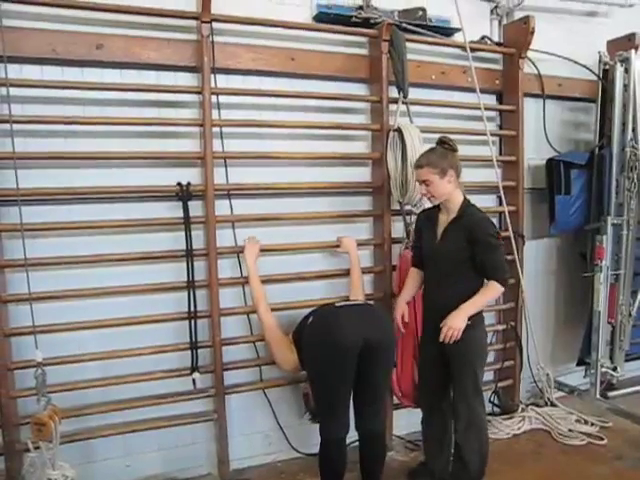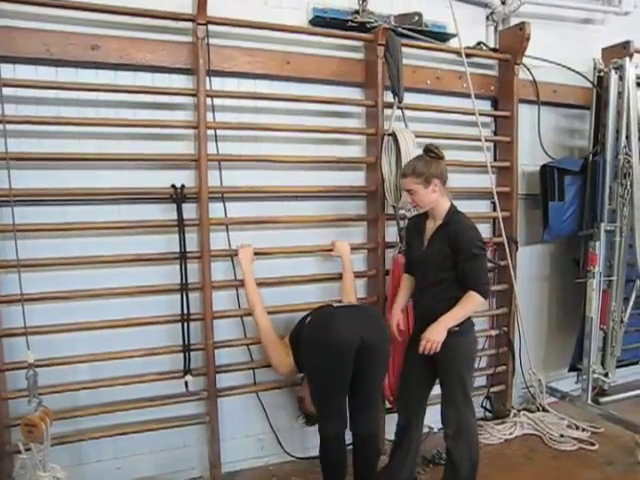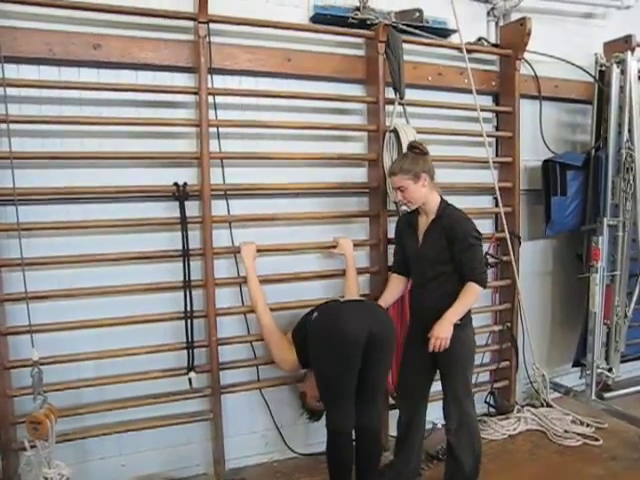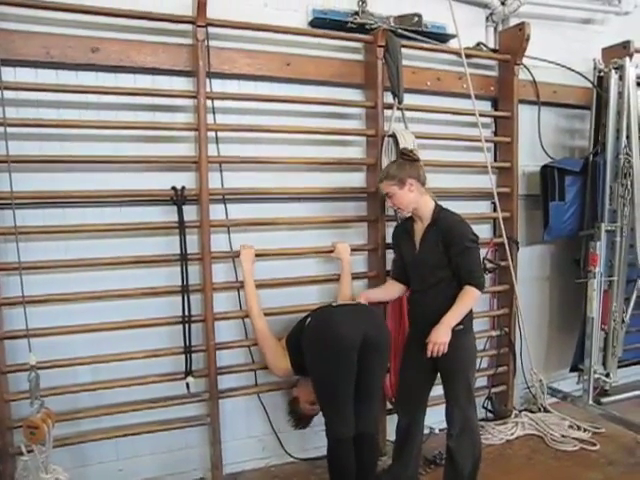
dt=0.7s
person 1, frame 1
left shoulder: (477, 223)
right shoulder: (425, 220)
left elbow: (498, 280)
left wrist: (463, 312)
right wrist: (403, 299)
left hip: (465, 328)
right hip: (433, 324)
left knee: (466, 403)
right knee: (431, 399)
person 1, frame 2
left shoulder: (463, 231)
right shoulder: (414, 226)
left elbow: (479, 292)
left wrist: (443, 325)
right wrist: (398, 306)
left hip: (455, 335)
right hip: (421, 330)
left knee: (456, 412)
right knee: (408, 403)
person 1, frame 3
left shoulder: (457, 223)
right shoulder: (405, 224)
left elbow: (476, 280)
left wrist: (448, 321)
right wrist: (380, 305)
left hip: (454, 329)
right hip: (418, 326)
left knee: (457, 405)
right knee: (409, 398)
person 1, frame 4
left shoulder: (453, 226)
right shoulder: (402, 231)
left elbow: (474, 284)
left wrist: (445, 326)
right wrist: (370, 295)
left hip: (454, 333)
right hip: (418, 331)
left knee: (459, 412)
right knee: (407, 405)
person 2, frame 1
left shoulder: (291, 357)
left elbow: (262, 309)
right elbow: (358, 297)
left wrist: (251, 262)
right wrist: (353, 253)
left hip: (330, 333)
right hip: (377, 322)
left knee: (333, 431)
right knee: (373, 426)
person 2, frame 2
left shoulder: (288, 362)
left elbow: (258, 311)
right elbow: (350, 302)
left wrist: (246, 266)
right wrist: (346, 256)
left hip: (328, 334)
right hip: (372, 322)
left knee: (332, 430)
right knee: (367, 427)
person 2, frame 3
left shoulder: (290, 358)
left elbow: (261, 308)
right elbow: (352, 298)
left wrist: (249, 263)
right wrist: (349, 255)
left hip: (335, 328)
right hip: (378, 318)
left knee: (340, 425)
right knee: (370, 422)
person 2, frame 4
left shoulder: (283, 364)
left elbow: (256, 315)
right elbow: (345, 301)
left wrist: (247, 267)
right wrist: (345, 259)
left hip: (330, 334)
right hip: (373, 321)
left knee: (340, 431)
right knee: (366, 427)
